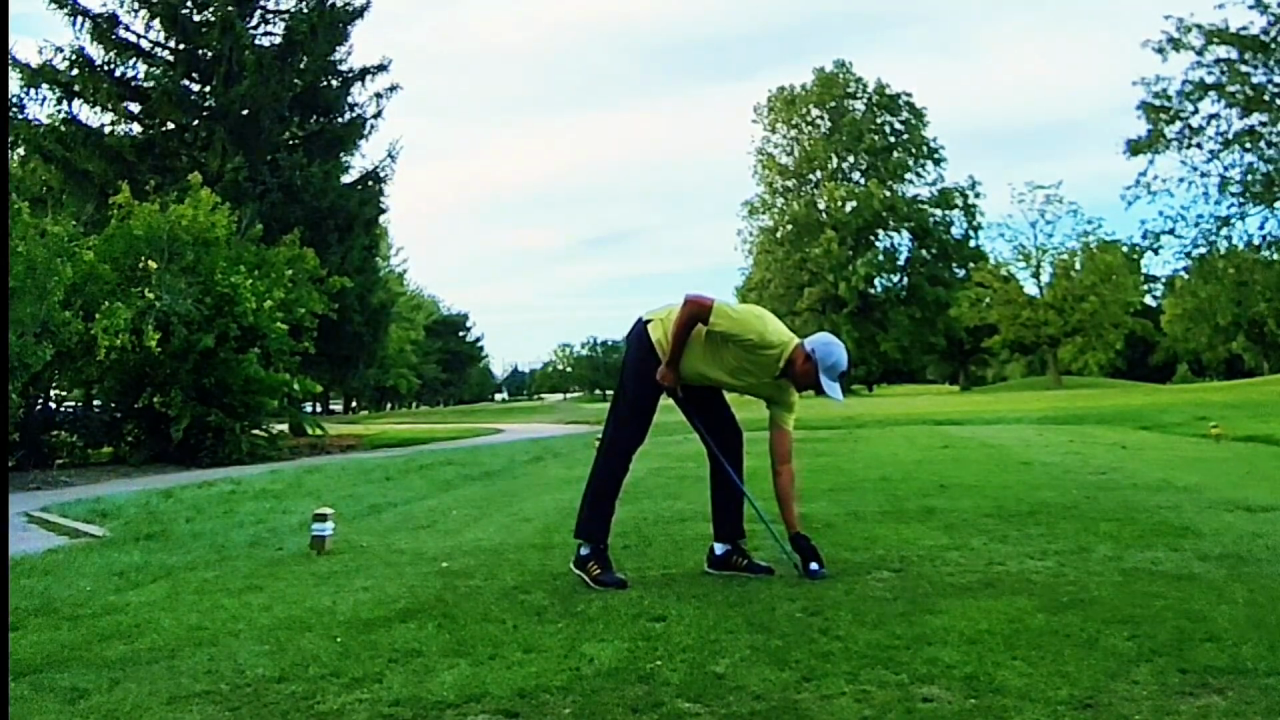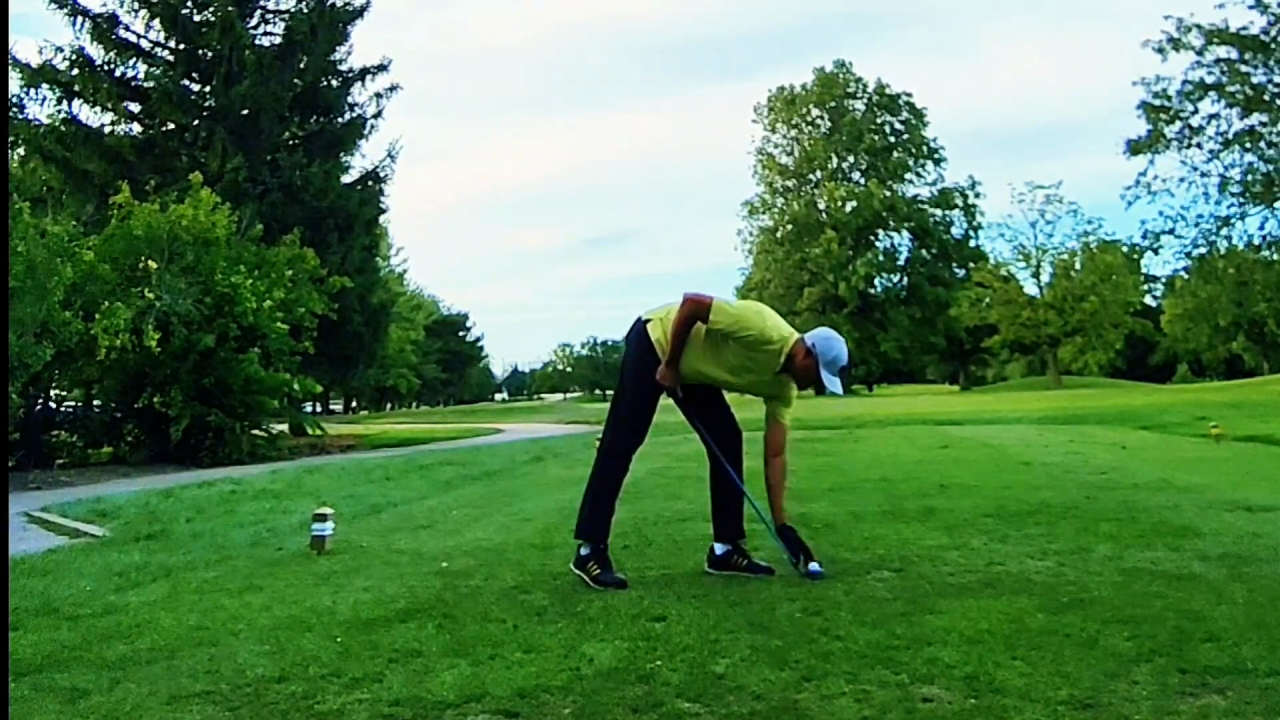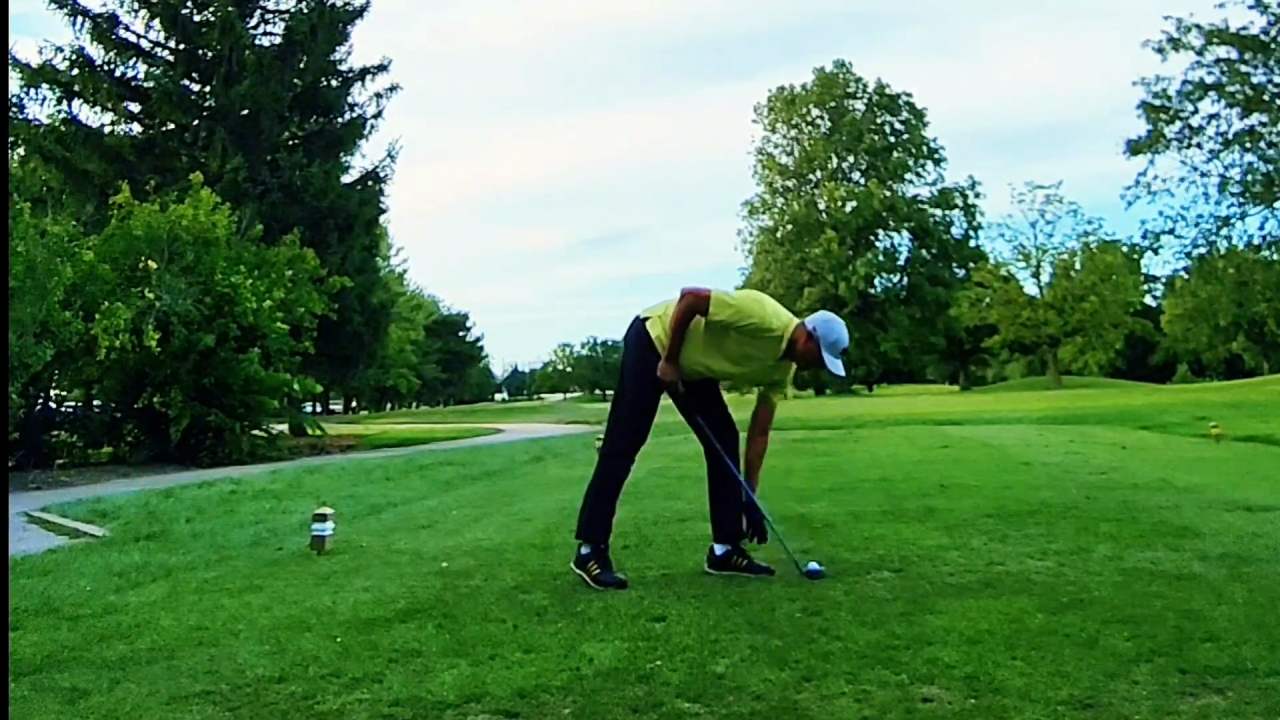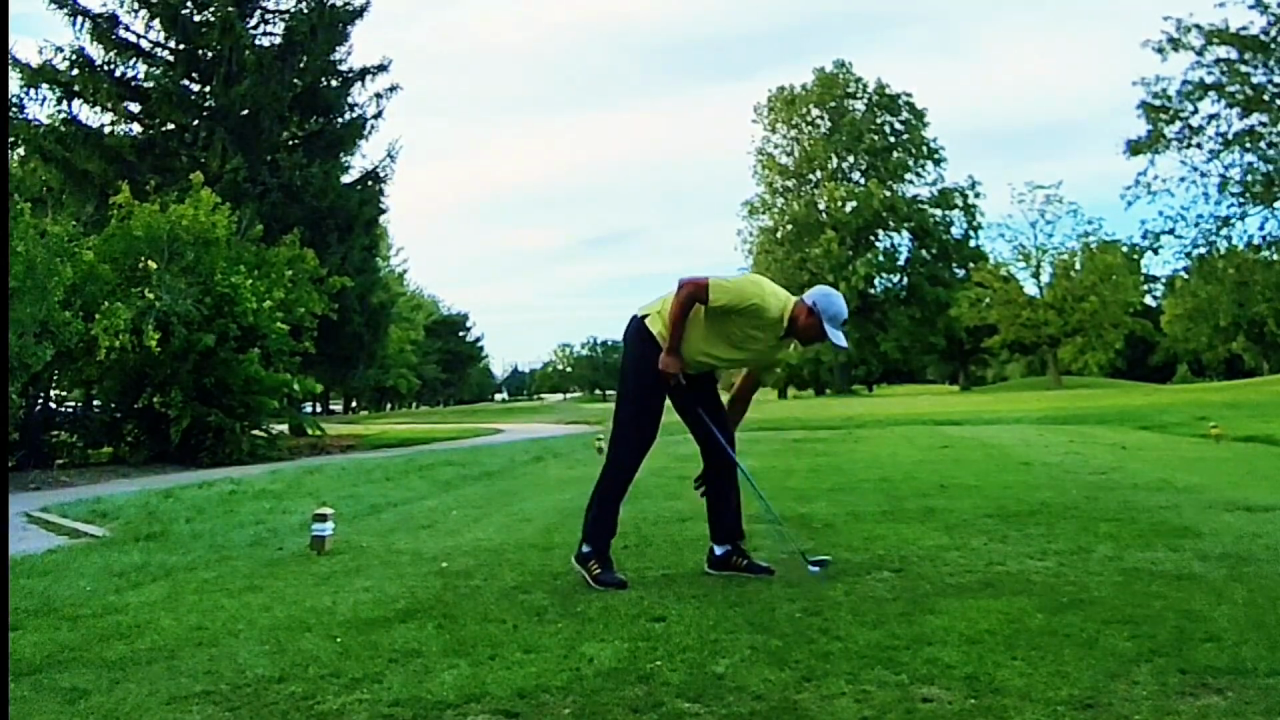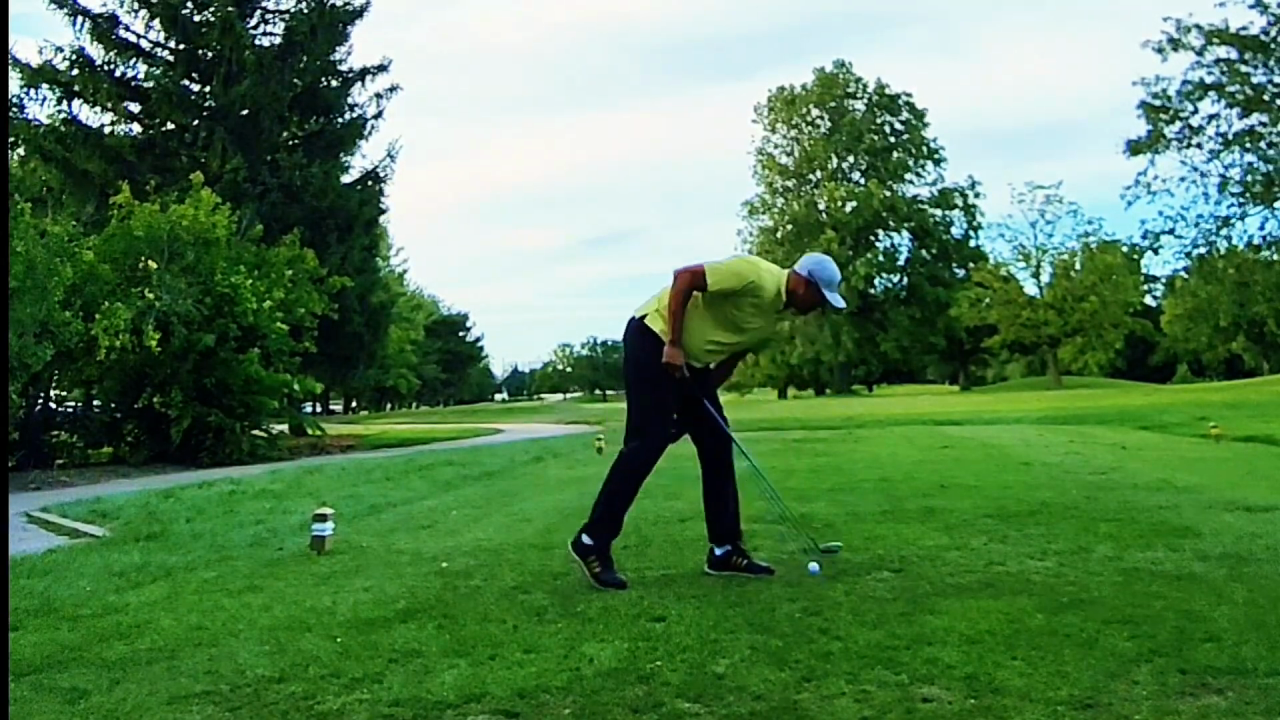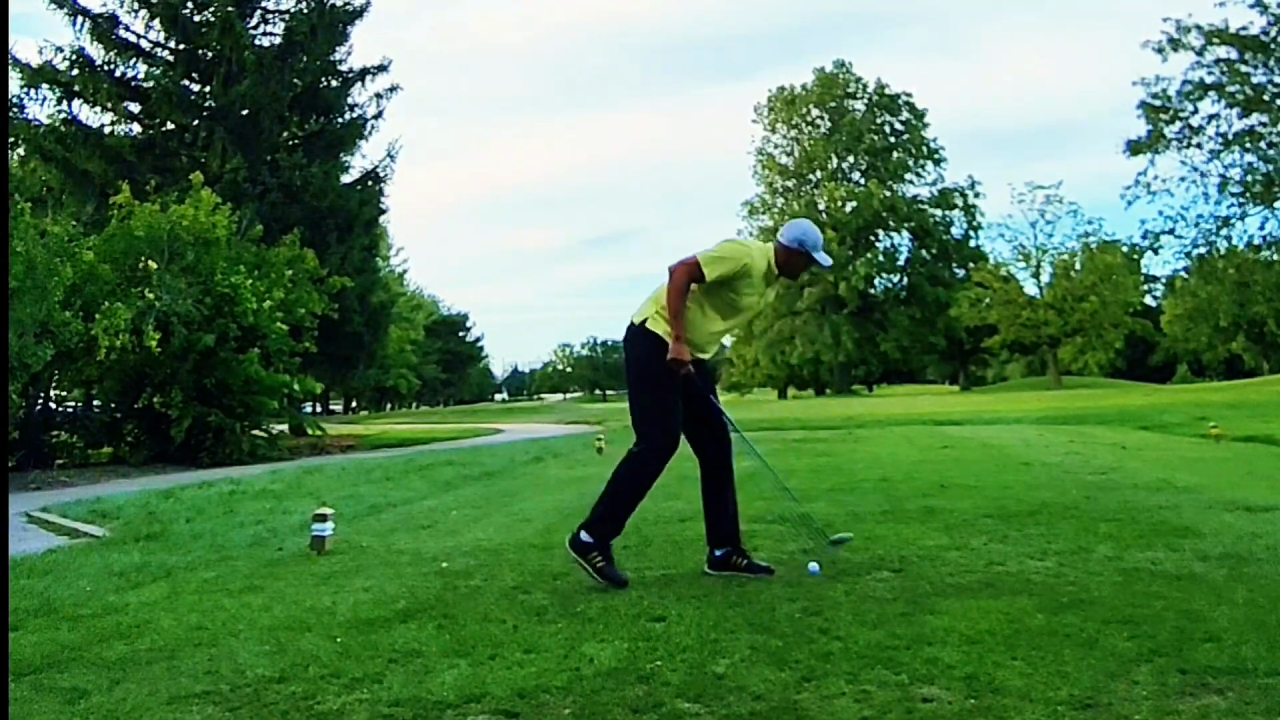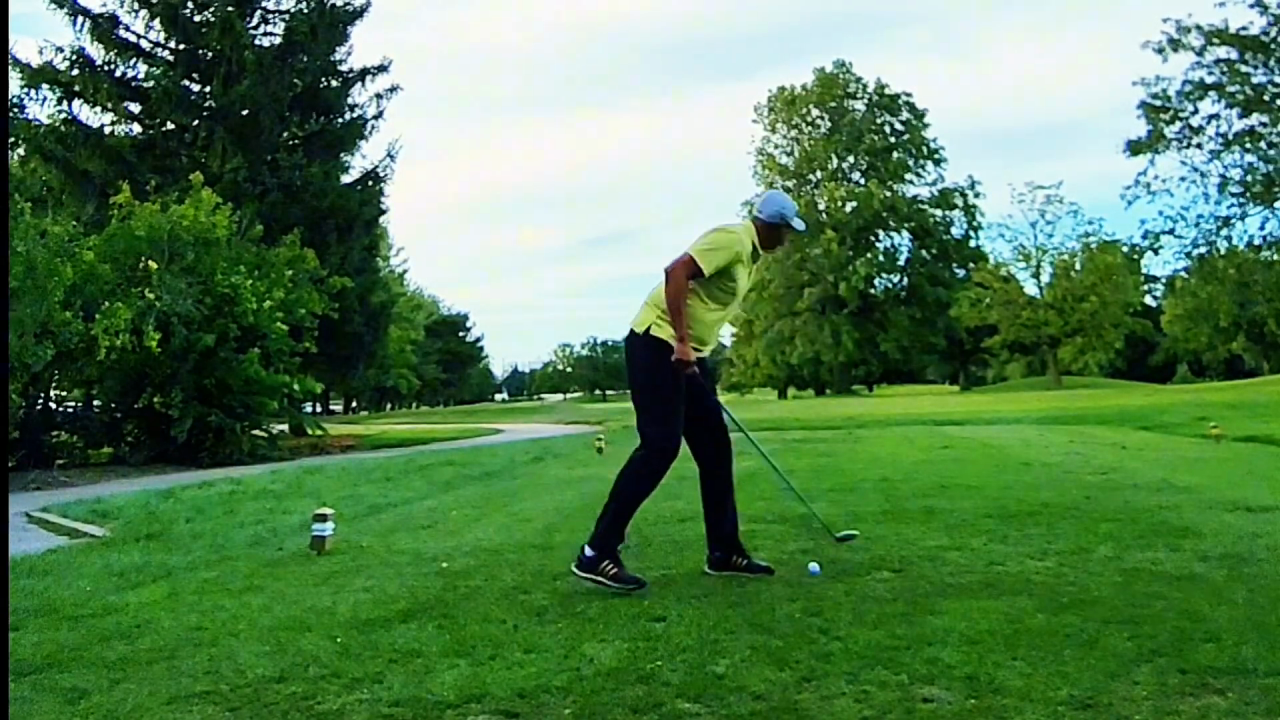
dt=0.1s
person 1, frame 1
left shoulder: (783, 388)
right shoulder: (761, 332)
left elbow: (782, 463)
right elbow: (691, 304)
left wrist: (794, 530)
right wrist: (670, 366)
right hip: (655, 342)
left knee: (728, 442)
right knee: (621, 445)
left ankle: (725, 548)
right ankle: (590, 550)
person 1, frame 2
left shoulder: (782, 383)
right shoulder: (762, 328)
left elbow: (775, 456)
right elbow: (690, 302)
left wrist: (782, 525)
right wrist: (669, 365)
right hip: (654, 341)
left knee: (727, 442)
right knee: (621, 445)
left ankle: (725, 548)
right ankle: (590, 550)
person 1, frame 3
left shoulder: (782, 367)
right shoulder: (760, 315)
left elbow: (759, 431)
right elbow: (688, 298)
left wrist: (749, 498)
right wrist: (669, 361)
right hip: (653, 339)
left knee: (724, 441)
right knee: (624, 444)
left ankle: (725, 548)
right ankle: (590, 550)
person 1, frame 4
left shoulder: (782, 346)
right shoulder: (760, 297)
left elbow: (744, 393)
right elbow: (687, 287)
left wrist: (716, 461)
right wrist: (671, 353)
left hip: (693, 362)
right hip: (653, 336)
left knee: (720, 443)
right knee: (631, 443)
left ankle: (725, 548)
right ankle: (592, 549)
person 1, frame 5
left shoulder: (779, 318)
right shoulder: (755, 275)
left elbow: (732, 357)
right elbow: (683, 276)
left wrist: (699, 401)
right wrist: (675, 347)
left hip: (692, 362)
right hip: (653, 332)
left knee: (717, 443)
right knee: (647, 443)
left ankle: (725, 549)
right ankle: (592, 541)
person 1, frame 6
left shoulder: (769, 286)
right shoulder: (745, 256)
right elbow: (680, 271)
right wrist: (677, 342)
left hip: (689, 353)
right hip: (655, 337)
left knee: (717, 445)
right knee: (658, 442)
left ankle: (724, 549)
right ankle: (592, 538)
person 1, frame 7
left shoulder: (748, 254)
right shoulder: (732, 238)
right elbow: (676, 272)
right wrist: (681, 341)
left hip: (682, 351)
right hip: (657, 343)
left knee: (716, 448)
right knee: (659, 448)
left ankle: (724, 551)
right ankle: (597, 552)
